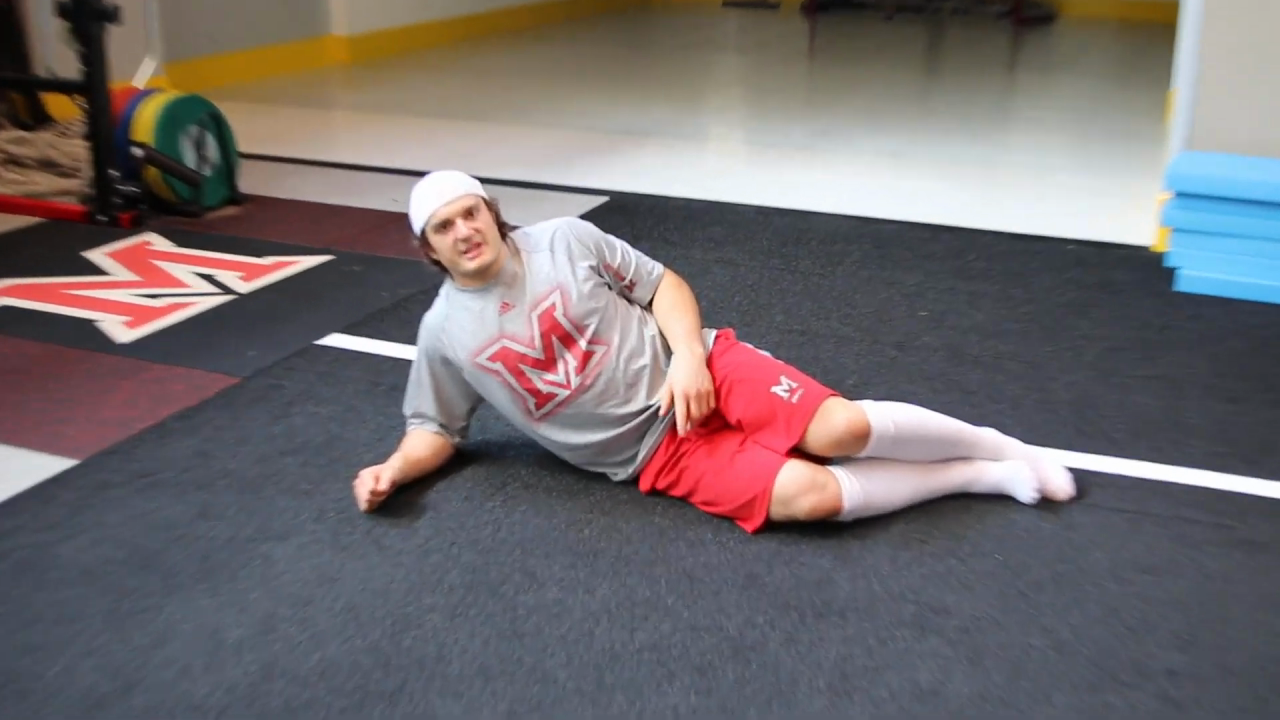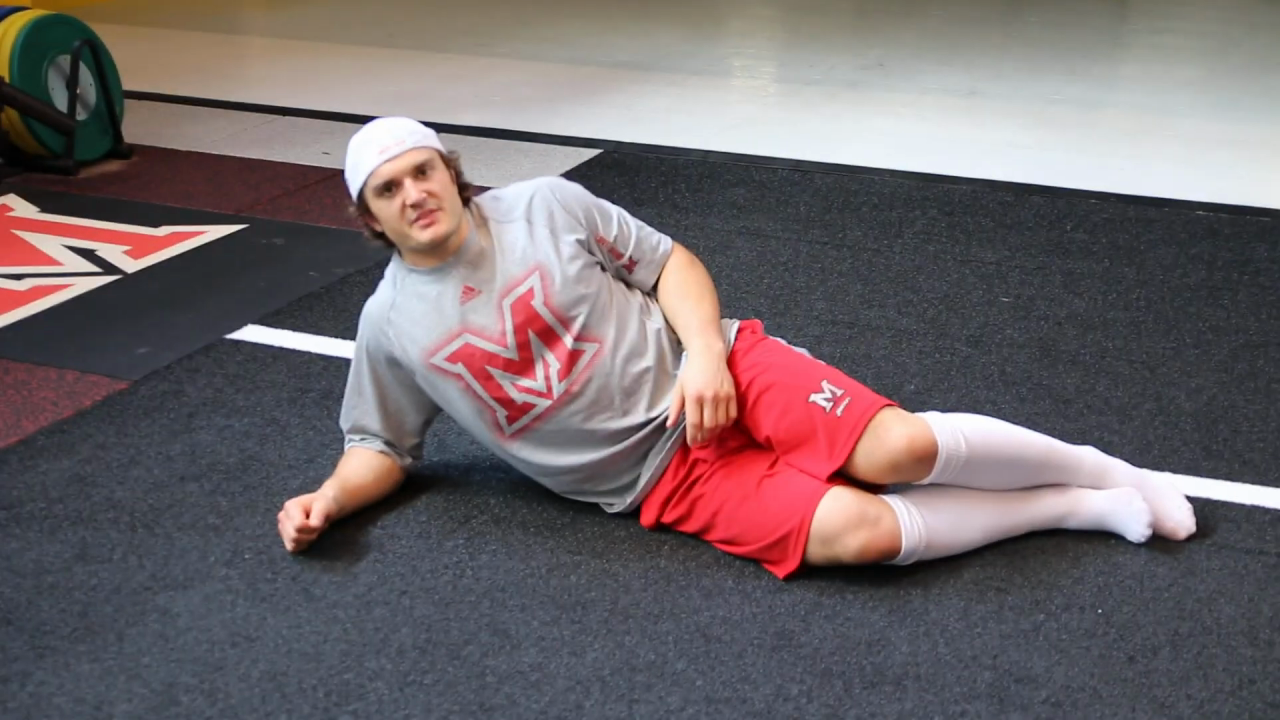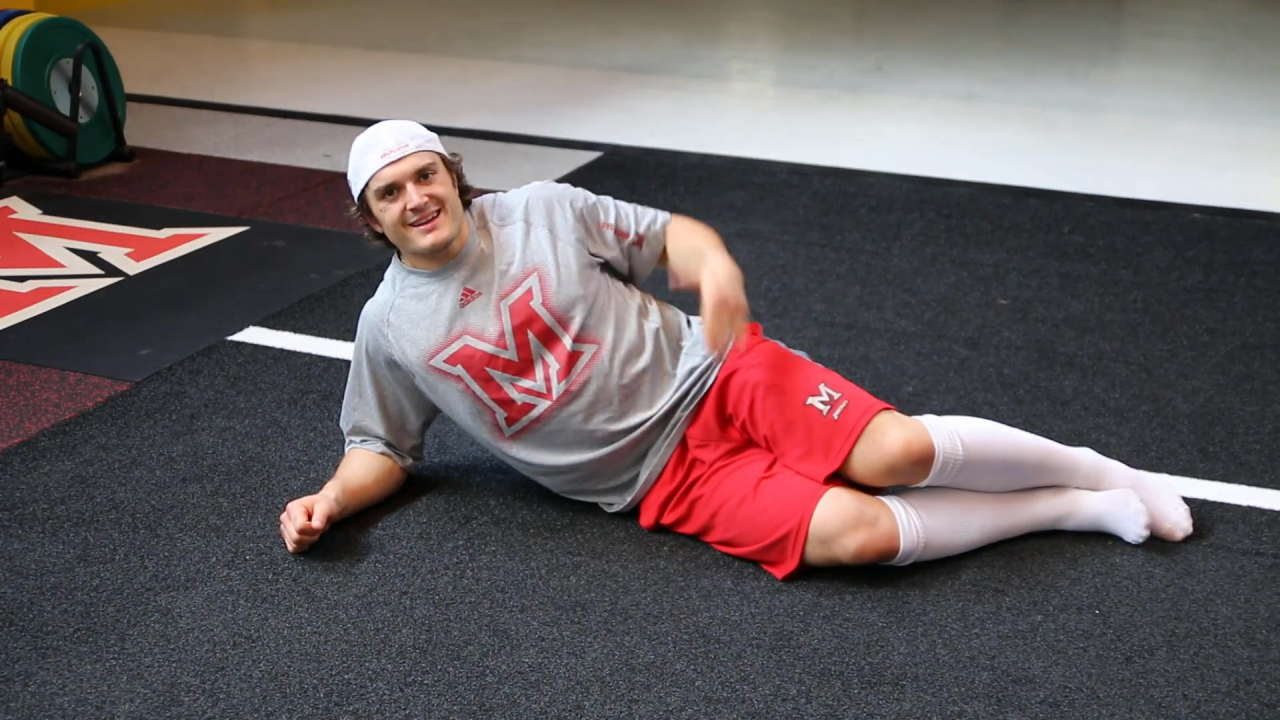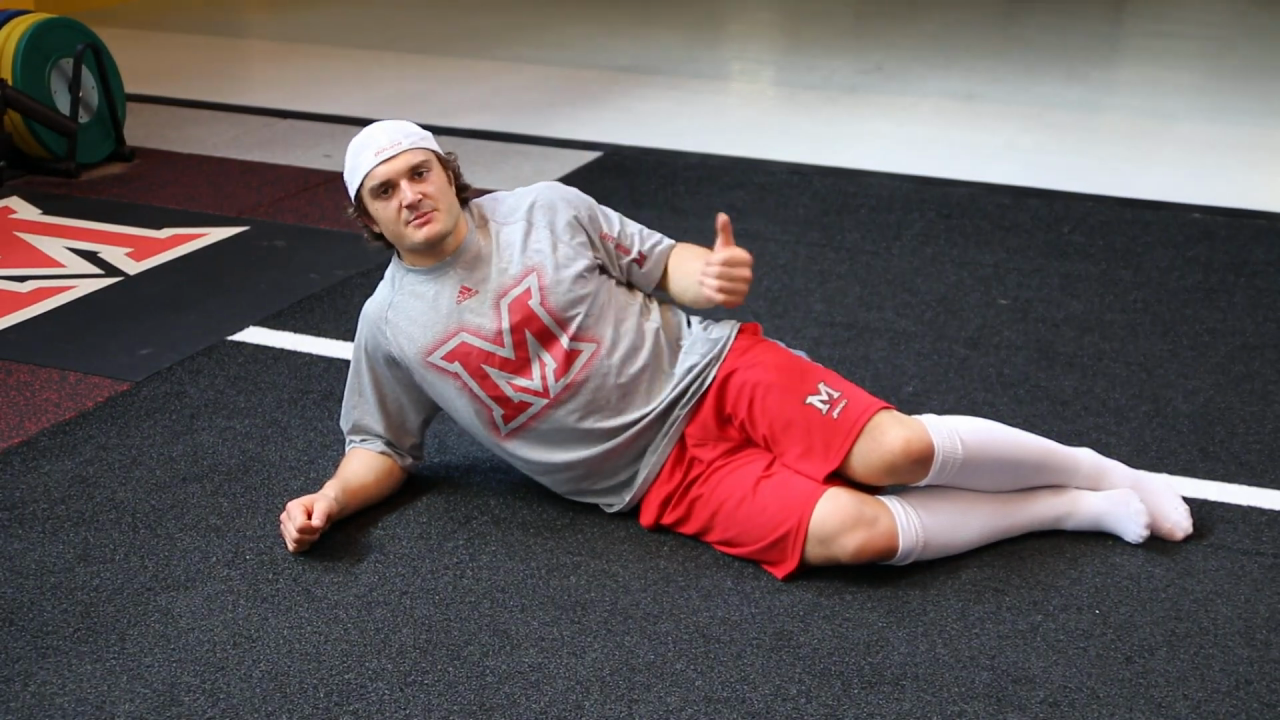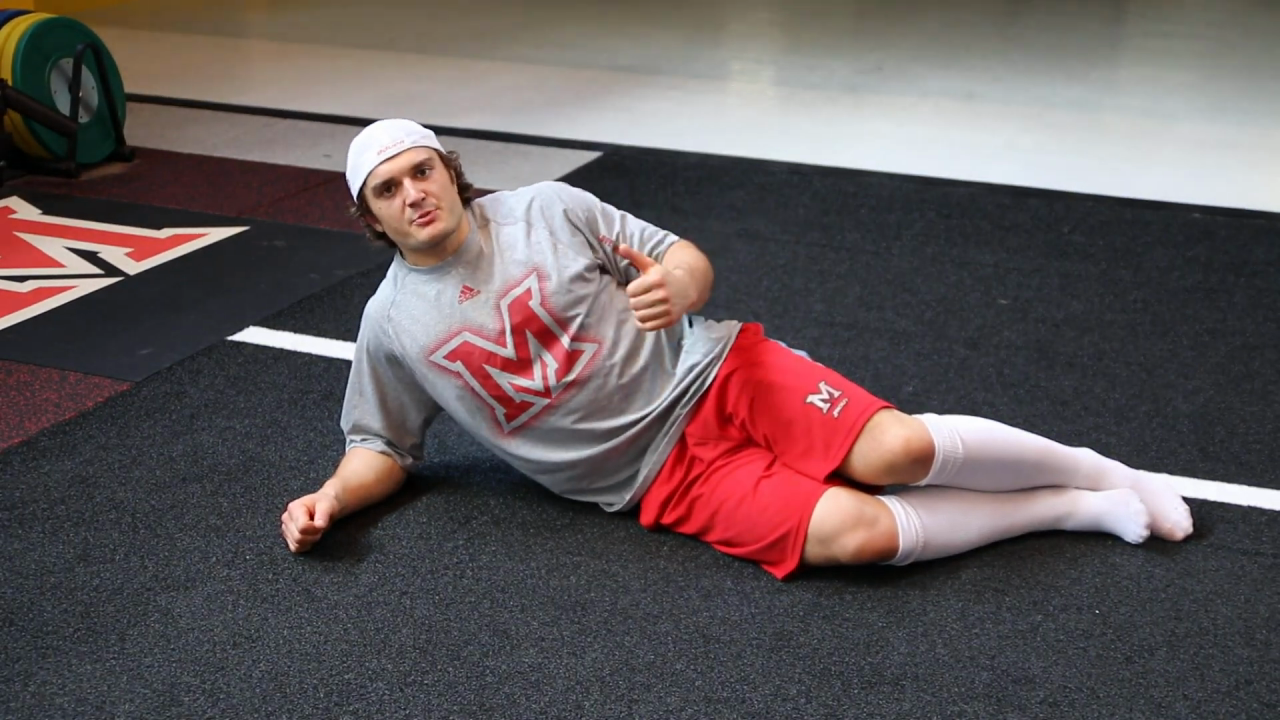
dt=0.5s
person 1, frame 1
left shoulder: (565, 238)
right shoulder: (444, 333)
left elbow: (662, 284)
right elbow: (436, 429)
left wrist: (689, 357)
right wrist: (391, 471)
left hip: (693, 374)
right hip: (652, 455)
left knee: (842, 428)
right knee: (809, 496)
left ankle: (1001, 446)
right ankle: (989, 478)
person 1, frame 2
left shoulder: (545, 204)
right shoulder: (390, 324)
left elbow: (670, 262)
right elbow: (379, 447)
left wrist: (705, 354)
left hip: (707, 378)
right hip: (661, 480)
left knee: (899, 448)
right knee: (860, 532)
person 1, frame 3
left shoulder: (544, 208)
right shoulder: (390, 328)
left elbow: (675, 240)
right elbow: (382, 448)
left wrist: (715, 262)
left hip: (708, 375)
right hip: (663, 478)
left knee: (896, 452)
right knee: (855, 536)
person 1, frame 4
left shoulder: (545, 208)
right shoulder: (389, 325)
left elbow: (669, 266)
right elbow: (383, 447)
left wrist: (716, 274)
left hip: (709, 374)
right hip: (663, 478)
left knee: (895, 451)
right knee: (855, 534)
person 1, frame 5
left shoulder: (546, 207)
right shoulder: (392, 324)
left elbow: (689, 263)
right elbow: (383, 446)
left wrist: (679, 289)
right wrist: (329, 498)
left hip: (707, 375)
right hip: (663, 477)
left knee: (896, 450)
right knee: (853, 535)
